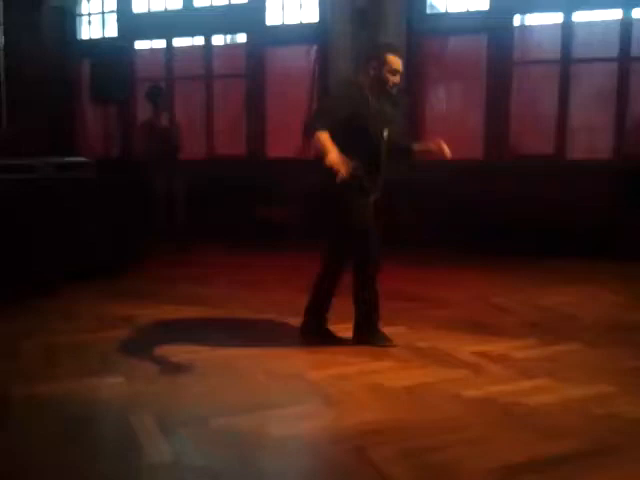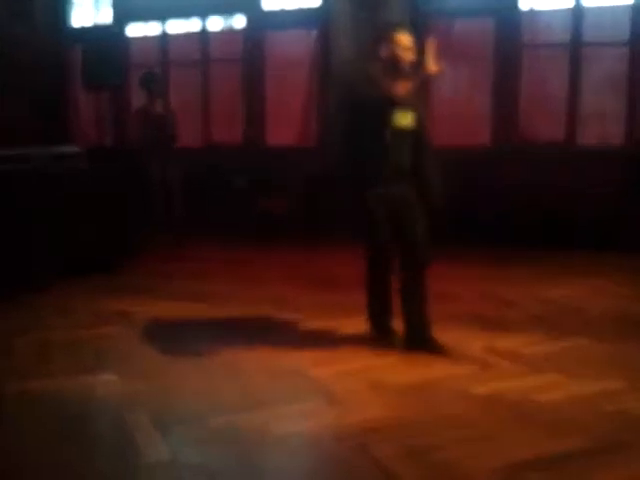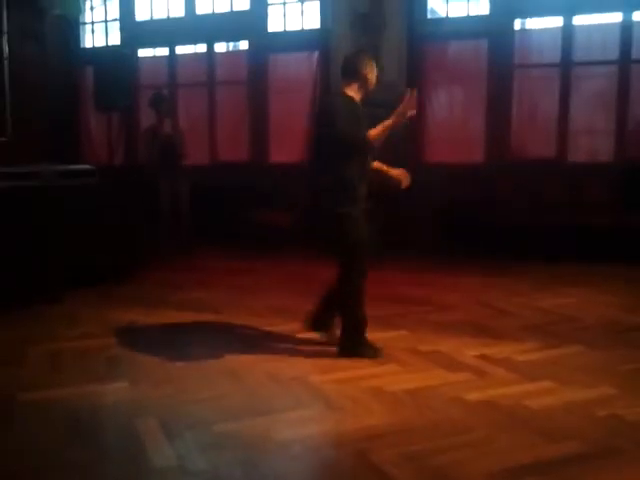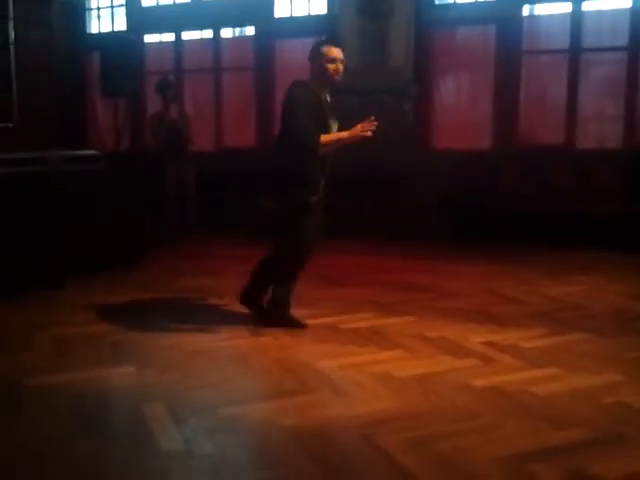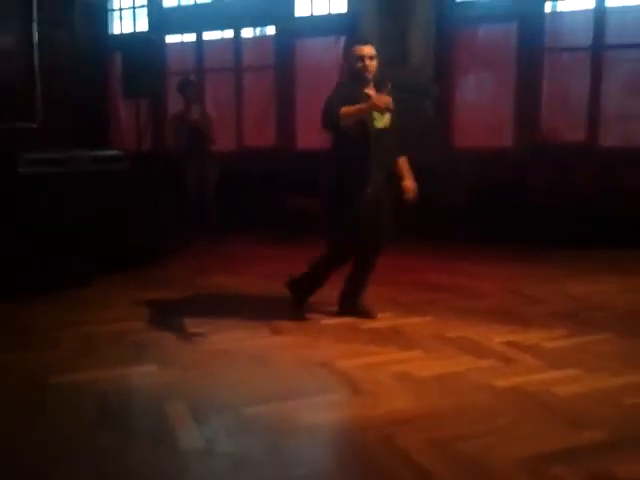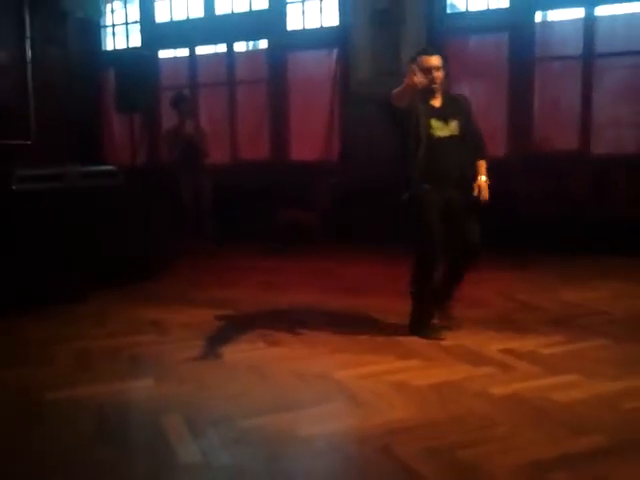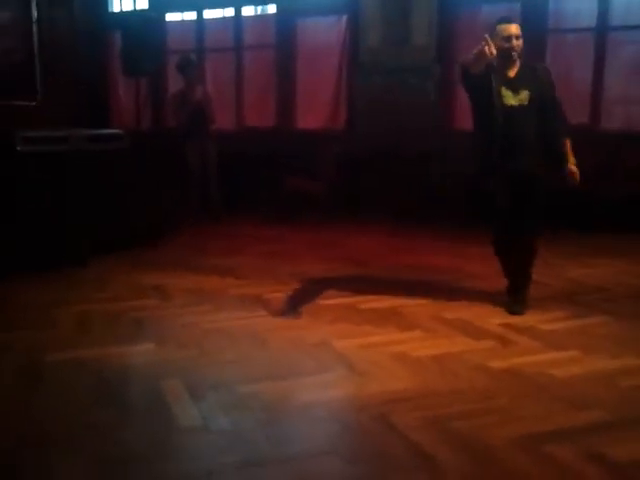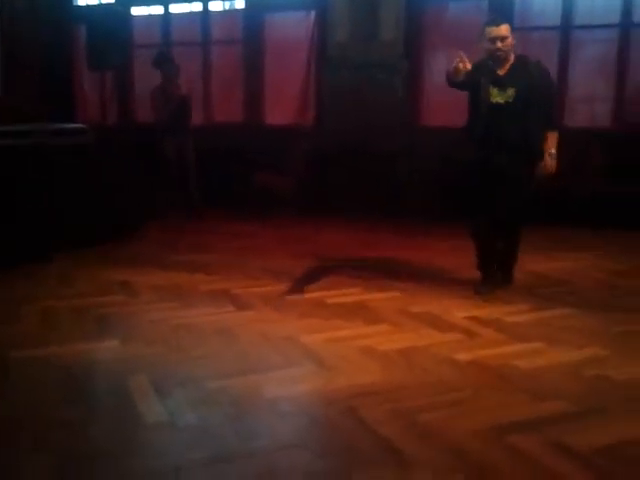
dt=0.5s
person 1, frame 1
left shoulder: (386, 106)
right shoulder: (351, 95)
left elbow: (397, 145)
right elbow: (316, 126)
left wrist: (426, 147)
right wrist: (332, 153)
left hip: (363, 192)
right hip: (351, 192)
left knee: (338, 258)
right knee: (367, 257)
left ankle: (314, 325)
right ankle: (367, 328)
person 1, frame 2
left shoulder: (411, 94)
right shoulder: (367, 88)
right elbow: (387, 101)
left wrist: (428, 193)
right wrist: (421, 77)
left hip: (405, 187)
right hip: (375, 188)
left knee: (416, 256)
right knee: (382, 256)
left ankle: (417, 331)
right ankle: (381, 323)
person 1, frame 3
left shoulder: (347, 107)
right shoulder: (338, 106)
right elbow: (359, 143)
left wrist: (387, 170)
right wrist: (395, 120)
left hip: (348, 200)
right hip: (339, 202)
left knee: (354, 265)
right knee: (354, 267)
left ankle: (323, 317)
right ankle: (352, 339)
person 1, frame 4
left shoulder: (324, 98)
right shoulder: (302, 95)
right elbow: (306, 143)
right wrist: (348, 135)
left hip: (311, 185)
right hip: (298, 185)
left knee: (297, 247)
right knee: (291, 247)
left ankle: (277, 308)
right ankle: (255, 295)
person 1, frame 5
left shoulder: (383, 94)
right shoulder: (346, 93)
left elbow: (392, 140)
right elbow: (332, 121)
left wrist: (406, 175)
right wrist: (368, 106)
left hip: (378, 183)
right hip: (352, 184)
left knee: (373, 243)
right knee: (346, 245)
left ankle: (351, 299)
right ankle: (301, 286)
person 1, frame 6
left shoulder: (459, 104)
right shoulder: (413, 103)
left elbow: (475, 143)
right elbow: (396, 102)
left wrist: (481, 176)
right wrist: (409, 86)
left hip: (457, 190)
right hip: (426, 190)
left knee: (469, 247)
right knee: (429, 253)
left ankle: (441, 300)
right ankle: (422, 319)
person 1, frame 7
left shoulder: (539, 74)
right shoulder: (484, 74)
left elbow: (555, 119)
right elbow: (469, 71)
left wrist: (567, 159)
right wrist: (479, 55)
left hip: (532, 164)
right hip: (496, 164)
left knee: (526, 228)
right knee: (502, 228)
left ankle: (519, 291)
right ankle: (515, 282)
person 1, frame 8
left shoulder: (534, 71)
right shoulder: (479, 71)
left elbow: (549, 116)
right elbow: (455, 80)
left wrist: (549, 152)
right wrist: (457, 70)
left hip: (520, 158)
right hip: (485, 157)
left knee: (511, 216)
right knee: (483, 217)
left ankle: (505, 270)
right ankle: (488, 273)
person 2, frame 1
left shoulder: (170, 124)
right shoulder: (145, 126)
left elbow: (176, 148)
right elbow: (143, 153)
left wrist: (167, 130)
right wrist: (159, 131)
left hip: (171, 170)
right hip: (155, 172)
left knee: (175, 206)
right knee: (160, 207)
person 2, frame 2
left shoulder: (166, 110)
right shoulder: (140, 113)
left elbow: (172, 136)
right elbow: (140, 140)
left wrist: (163, 116)
right wrist: (155, 117)
left hip: (167, 158)
right hip: (152, 159)
left knee: (174, 195)
right knee: (157, 196)
left ankle: (174, 227)
right ankle: (160, 228)
person 2, frame 3
left shoulder: (175, 129)
right shoulder: (149, 132)
left elbow: (181, 154)
right elbow: (149, 159)
left wrist: (171, 136)
right wrist: (162, 138)
left hip: (177, 175)
right hip: (160, 176)
left knee: (182, 211)
right knee: (166, 212)
person 2, frame 4
left shoulder: (182, 115)
right shoulder: (156, 118)
left elbow: (188, 140)
right elbow: (157, 144)
left wrist: (178, 122)
right wrist: (167, 123)
left hip: (183, 159)
right hip: (167, 161)
left knee: (188, 197)
right knee: (172, 197)
right ankle: (172, 231)
person 2, frame 5
left shoulder: (204, 115)
right shoulder: (177, 118)
left elbow: (210, 140)
right elbow: (177, 144)
left wrist: (200, 122)
right wrist: (189, 124)
left hip: (205, 160)
right hip: (188, 161)
left knee: (208, 197)
right knee: (193, 198)
left ankle: (209, 229)
person 2, frame 6
left shoulder: (198, 129)
right shoulder: (171, 133)
left elbow: (205, 154)
right elbow: (171, 159)
left wrist: (195, 137)
right wrist: (183, 138)
left hip: (200, 173)
right hip: (183, 175)
left knee: (205, 210)
right knee: (189, 211)
person 2, frame 7
left shoulder: (204, 93)
right shoulder: (177, 97)
left elbow: (211, 119)
right elbow: (179, 122)
left wrist: (203, 102)
right wrist: (192, 104)
left hip: (205, 139)
right hip: (189, 141)
left knee: (211, 176)
right knee: (195, 177)
left ankle: (213, 210)
right ankle: (197, 212)
person 2, frame 8
left shoulder: (180, 89)
right shoulder: (158, 91)
left elbow: (187, 113)
right elbow: (160, 118)
left wrist: (184, 98)
right wrist: (175, 100)
left hip: (183, 134)
right hip: (168, 136)
left knee: (190, 169)
right knee: (173, 172)
left ankle: (193, 205)
right ankle: (175, 206)
